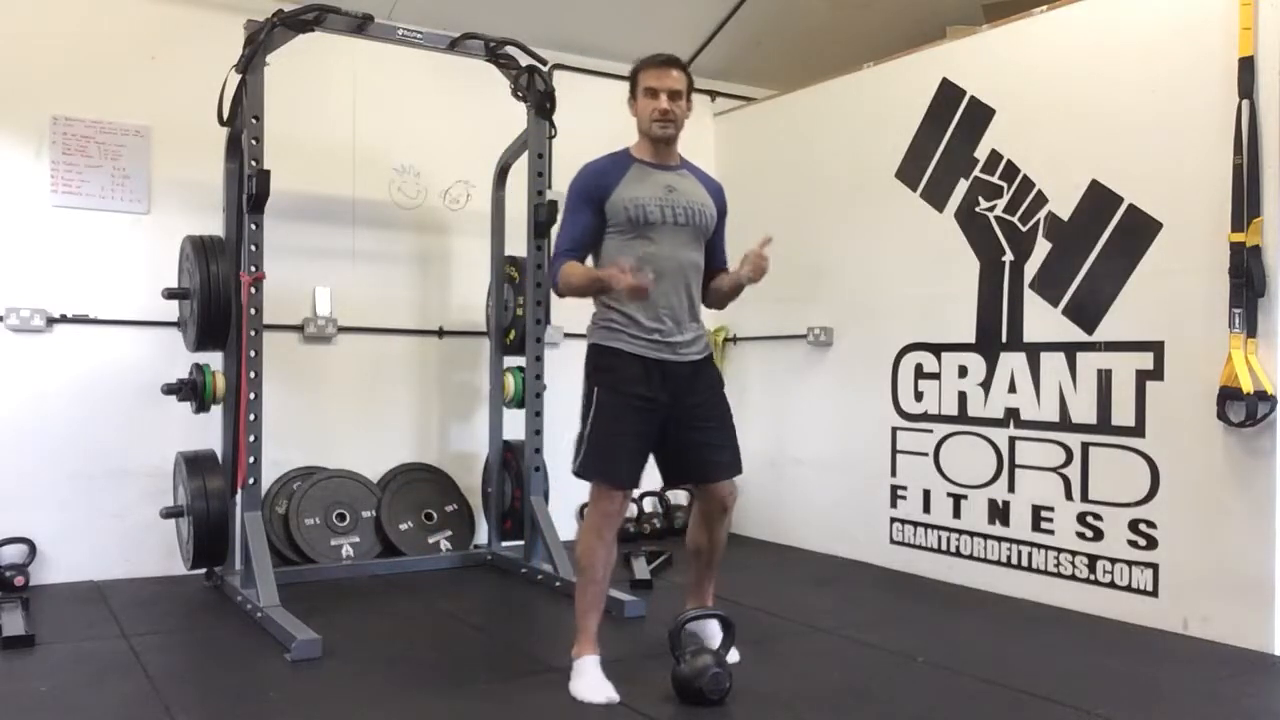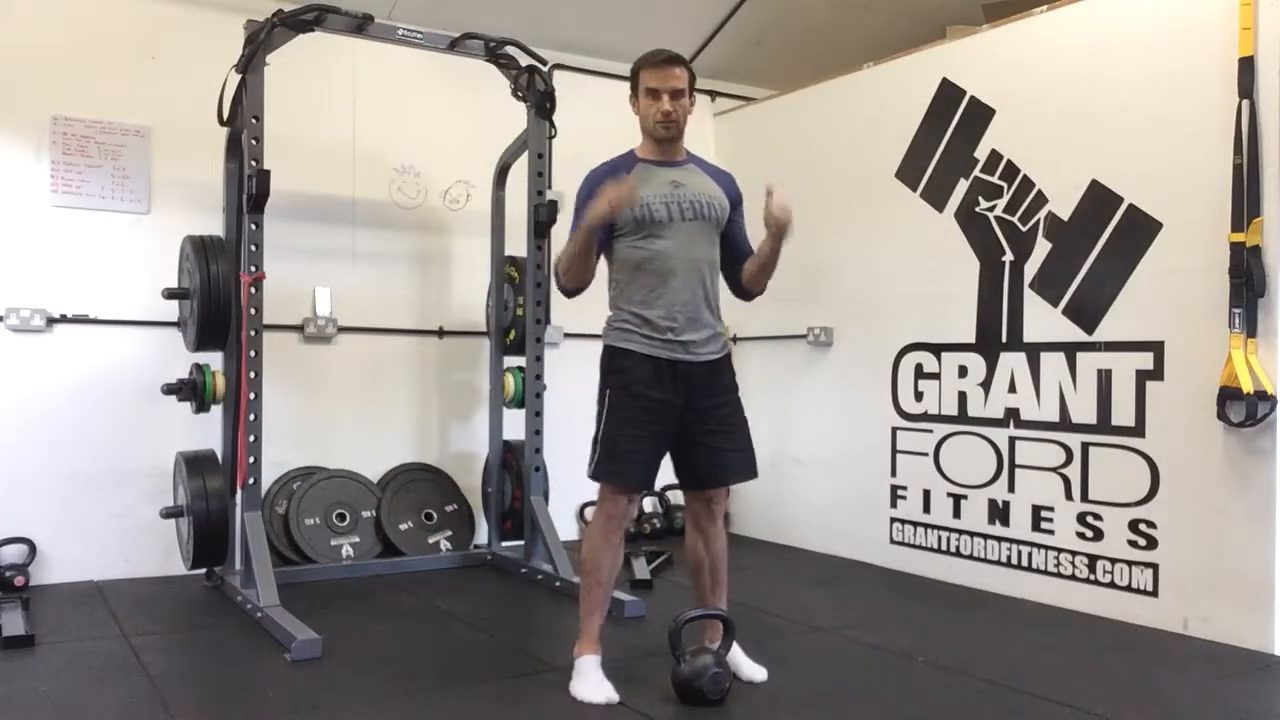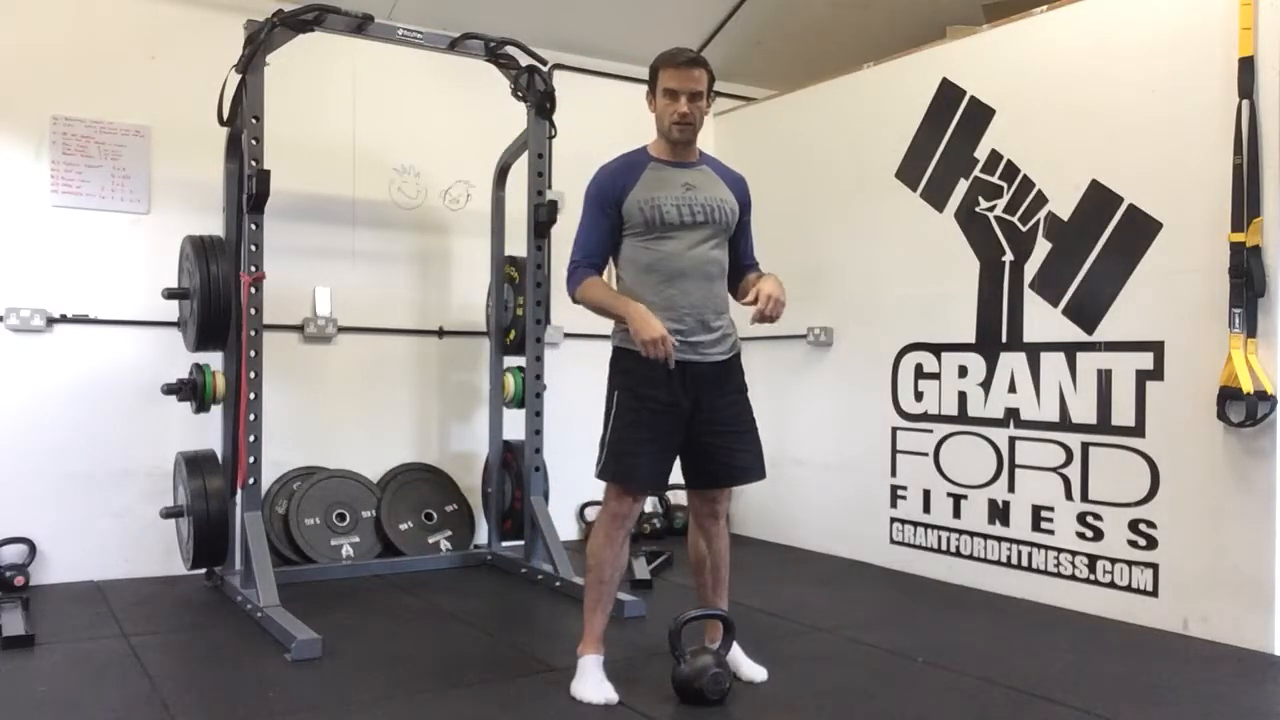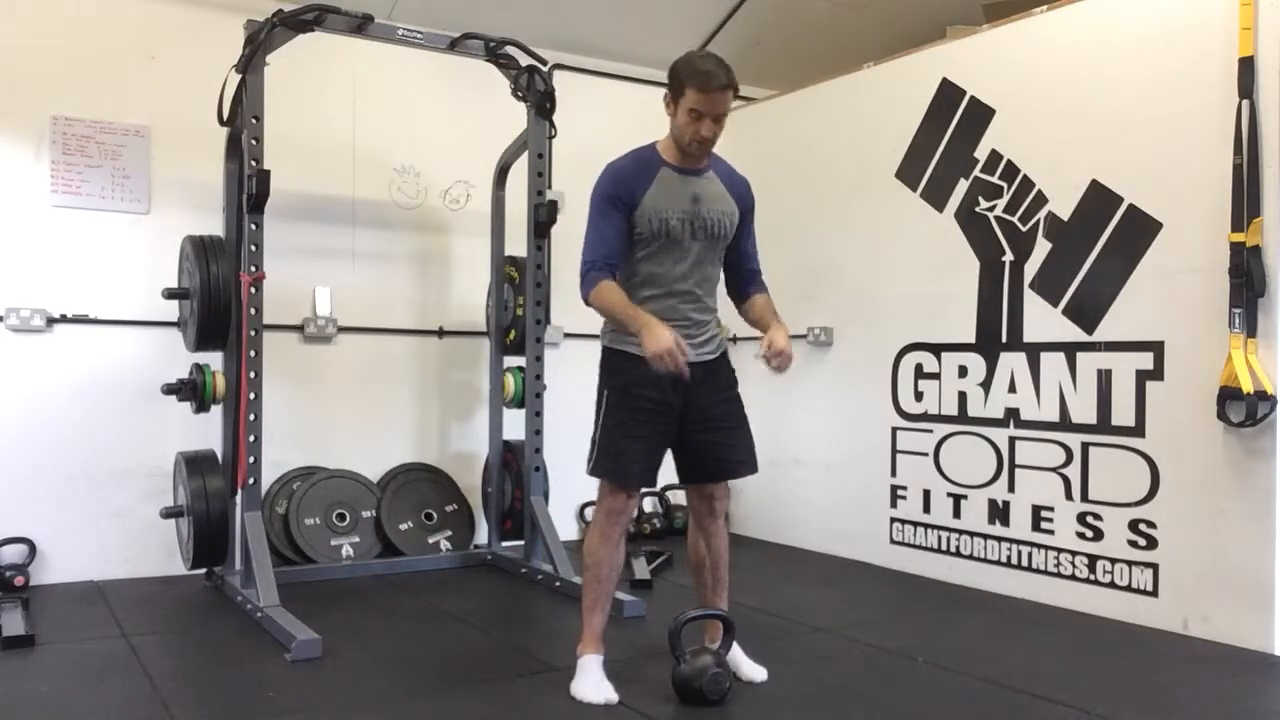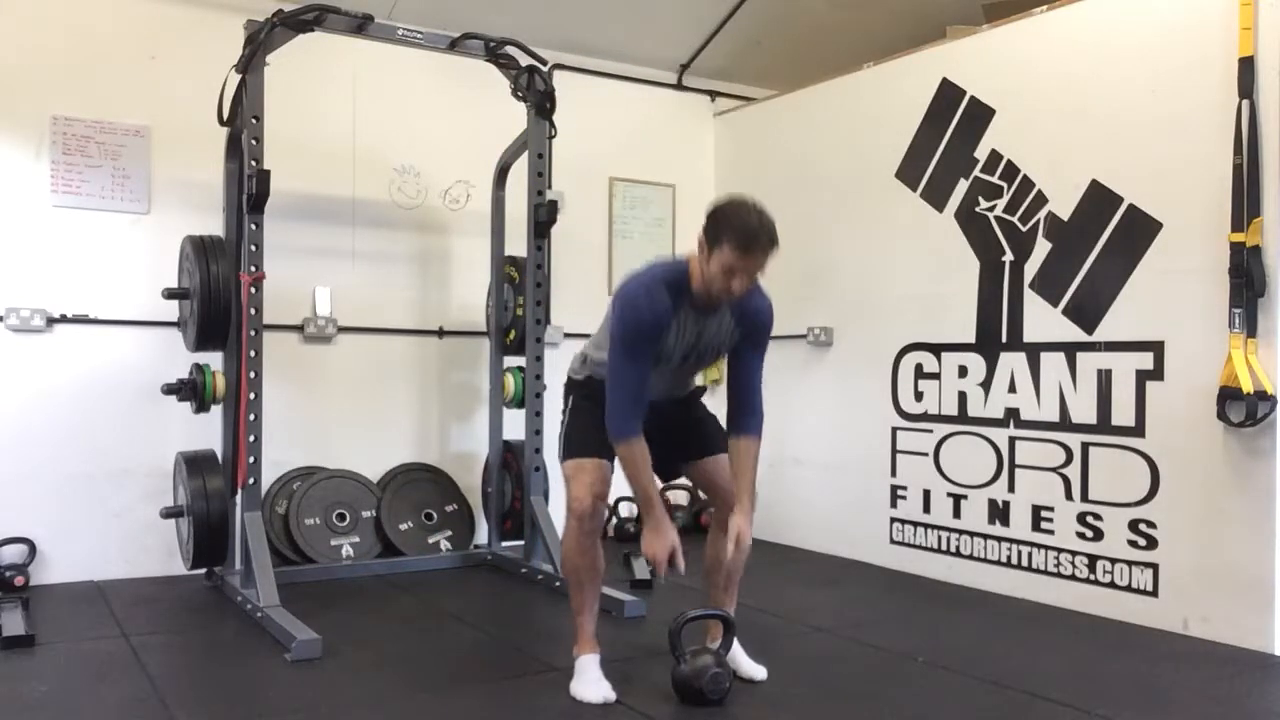
dt=0.5s
person 1, frame 1
left shoulder: (709, 191)
right shoulder: (600, 178)
right elbow: (561, 272)
left wrist: (740, 278)
right wrist: (604, 279)
left hip: (692, 362)
right hip: (622, 359)
left knee: (719, 495)
right knee: (608, 503)
left ankle: (699, 614)
right ankle: (585, 653)
person 1, frame 2
left shoulder: (721, 184)
right shoulder: (607, 180)
left elbow: (742, 278)
right elbow: (569, 281)
left wrist: (773, 240)
right wrist: (592, 223)
left hip: (709, 363)
right hip: (636, 362)
left knee: (710, 504)
right knee: (617, 504)
left ankle: (716, 640)
right ankle: (588, 654)
person 1, frame 3
left shoulder: (731, 186)
right shoulder: (617, 179)
right elbow: (581, 276)
left wrist: (766, 282)
right wrist: (633, 311)
left hip: (719, 366)
right hip: (645, 366)
left knee: (713, 507)
right knee: (622, 505)
left ankle: (716, 640)
right ankle: (591, 654)
person 1, frame 4
left shoulder: (734, 188)
right shoulder: (624, 178)
left elbow: (744, 280)
right elbow: (595, 279)
left wrist: (772, 330)
right wrist: (647, 331)
left hip: (708, 364)
right hip: (633, 364)
left knee: (711, 503)
right knee: (616, 504)
left ankle: (716, 639)
right ankle: (589, 653)
person 1, frame 5
left shoulder: (753, 310)
right shoulder: (645, 297)
left elbow: (746, 407)
right elbow: (623, 415)
left wrist: (744, 509)
right wrist: (654, 521)
left hip: (675, 398)
right hip: (599, 391)
left knee: (730, 500)
right knee: (586, 502)
left ankle: (719, 637)
right ankle: (586, 654)
